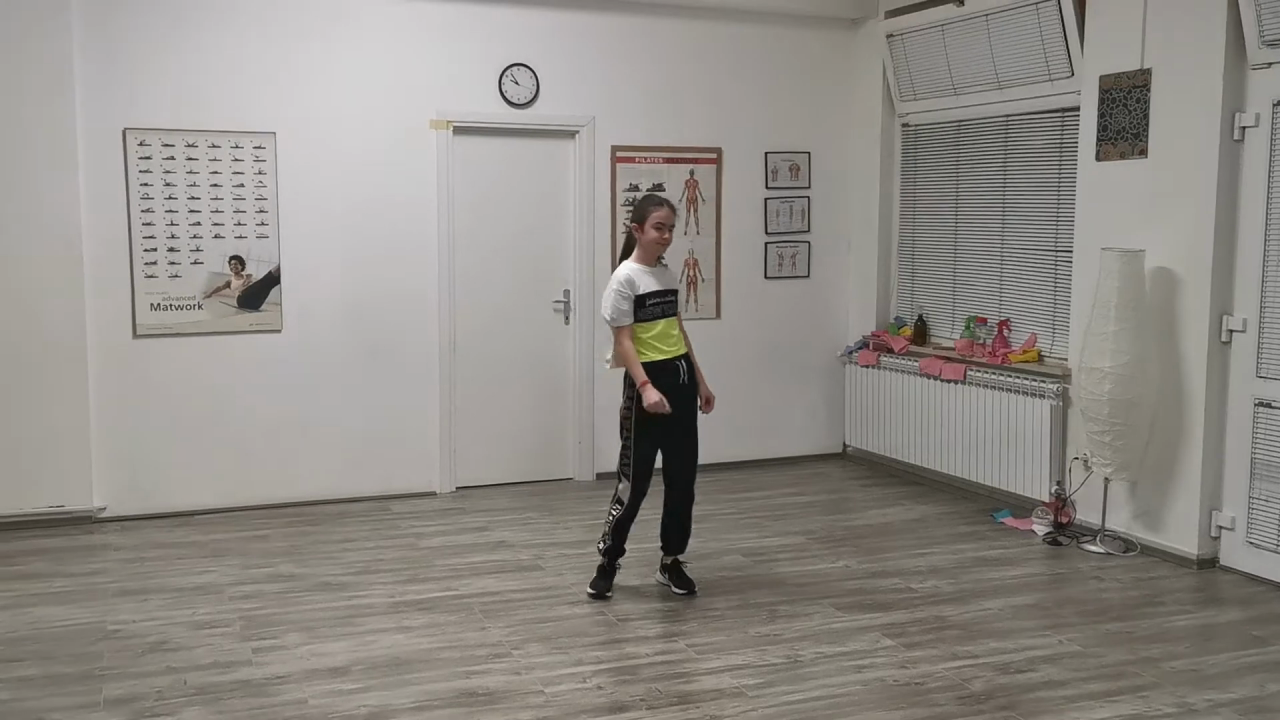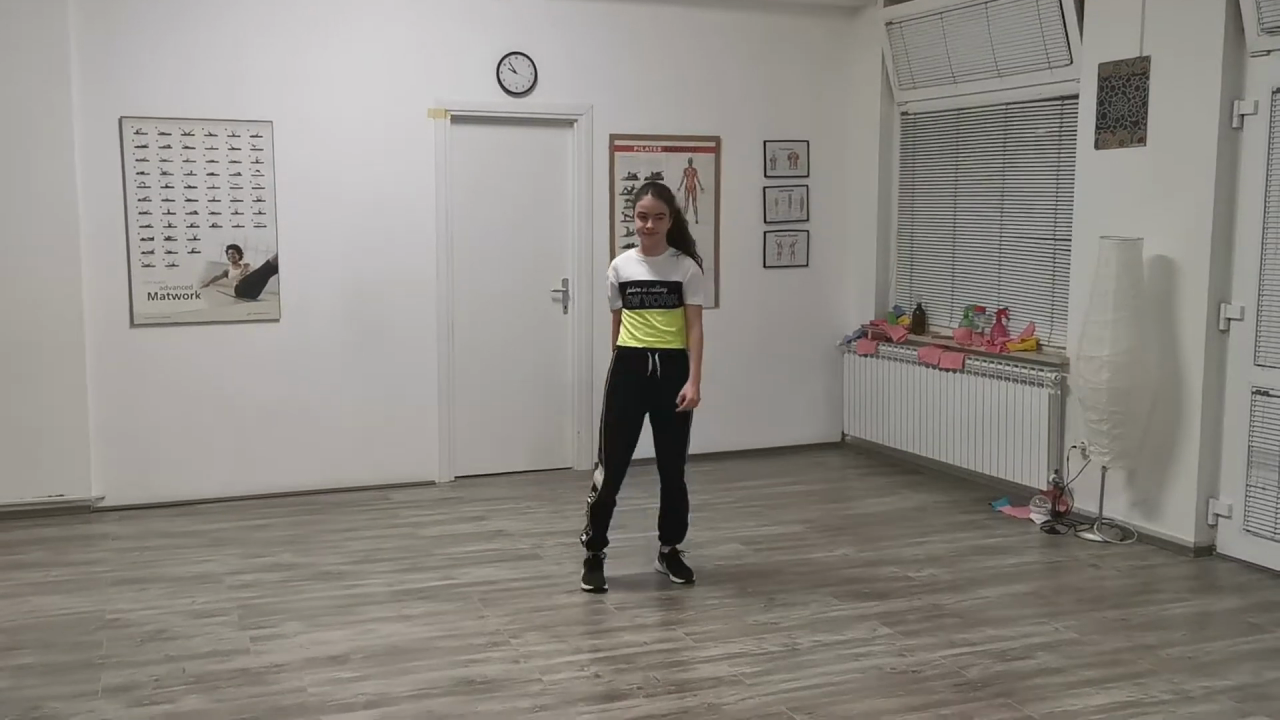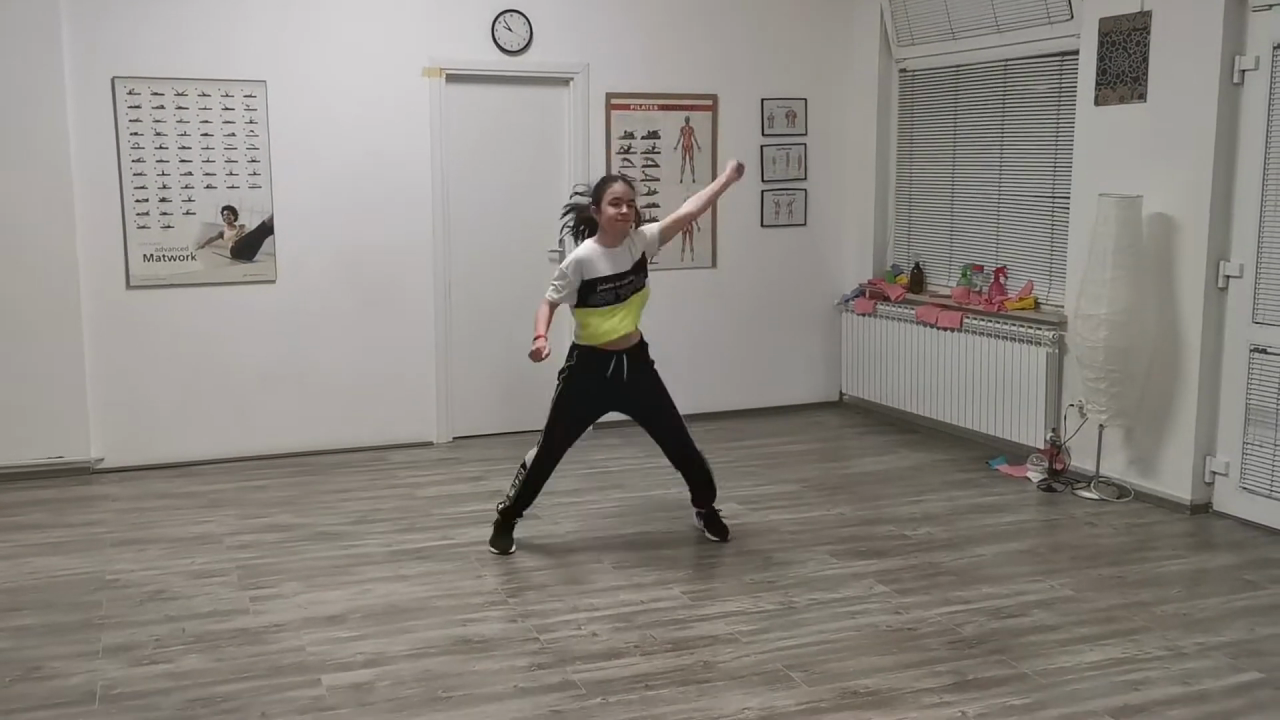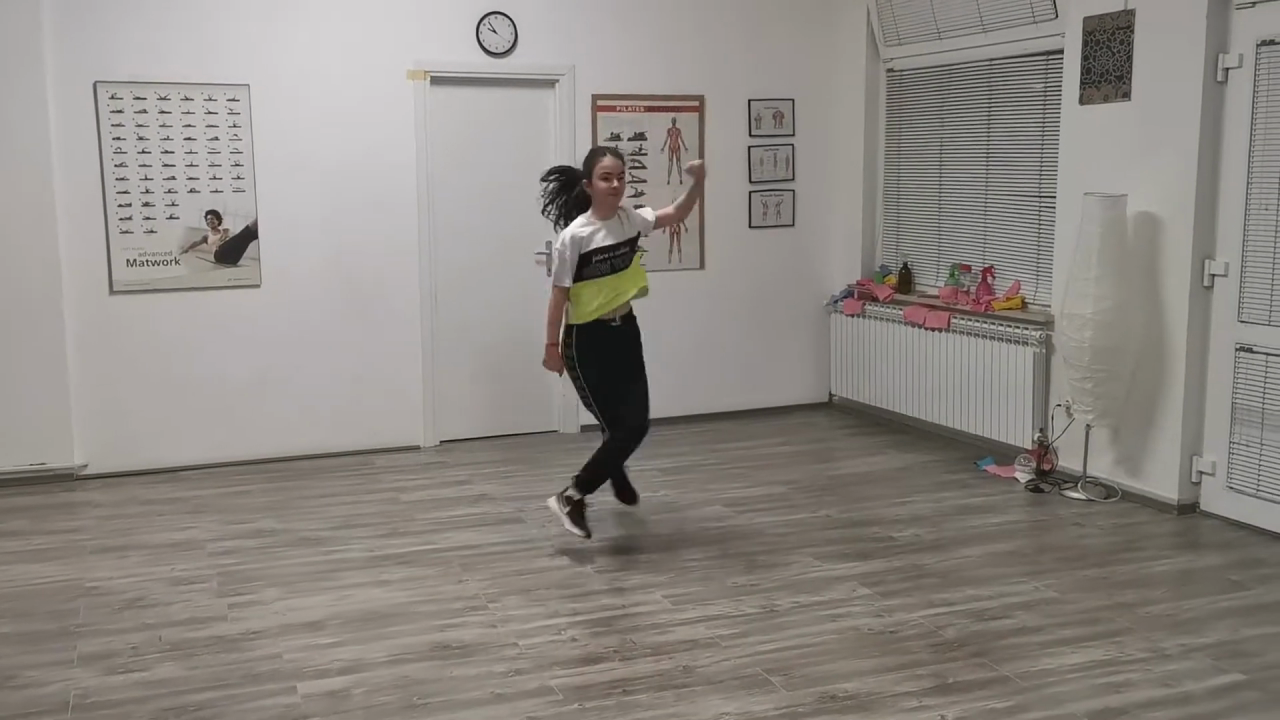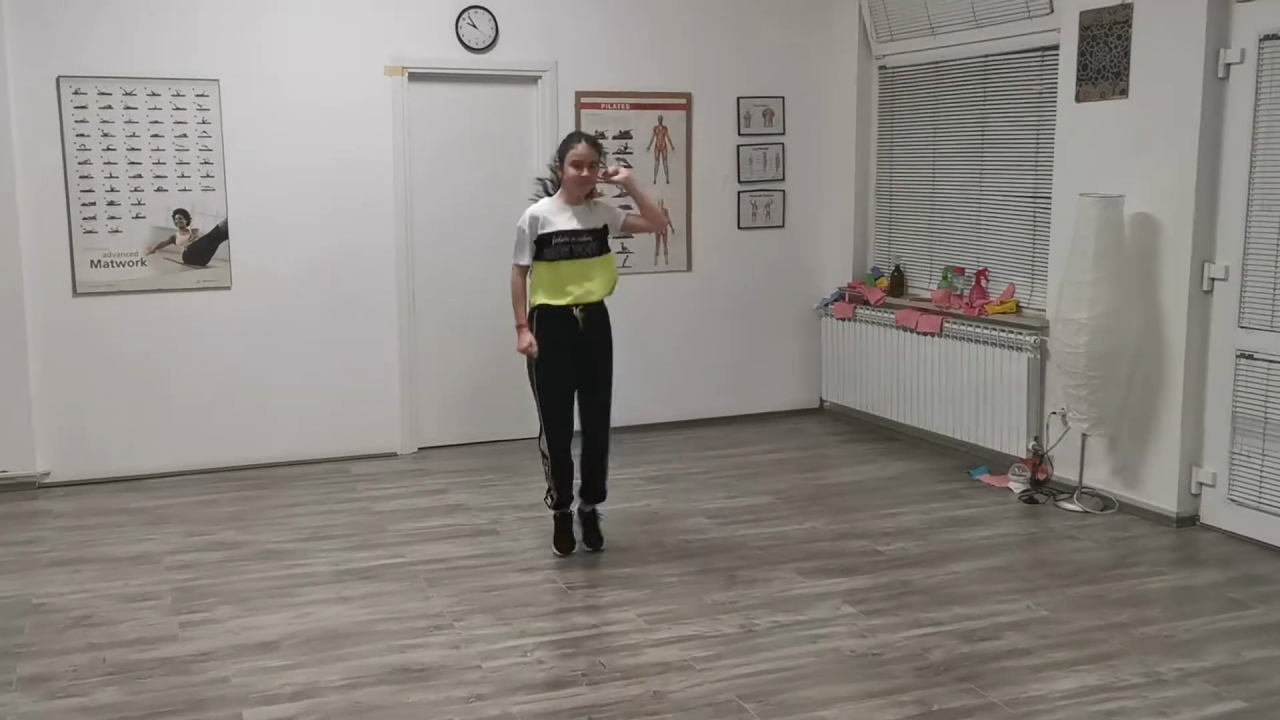
dt=1s
person 1, frame 1
left shoulder: (668, 275)
right shoulder: (624, 279)
right elbow: (624, 341)
left wrist: (700, 381)
right wrist: (645, 387)
left hip: (681, 378)
right hip: (646, 381)
left knee: (683, 475)
right knee: (635, 477)
left ankle: (671, 560)
right ankle: (607, 561)
person 1, frame 2
left shoulder: (686, 267)
right shoulder: (620, 266)
left elbow: (694, 326)
right elbow: (618, 323)
left wrist: (694, 380)
right wrist: (616, 368)
left hip: (671, 368)
right hip: (628, 367)
left knee: (672, 465)
right knee: (611, 463)
left ankle: (669, 550)
right ankle: (594, 553)
person 1, frame 3
left shoulder: (642, 240)
right shoulder: (579, 261)
left elbow: (687, 214)
right elbow: (548, 304)
left wrist: (726, 179)
right wrist: (540, 339)
left hip: (635, 364)
right hip: (588, 366)
left knee: (679, 444)
right knee: (549, 450)
left ankle: (705, 507)
right ankle: (507, 518)
person 1, frame 4
left shoulder: (632, 218)
right shoulder: (574, 236)
left elbow: (681, 213)
right elbow: (561, 294)
left wrist: (697, 182)
right wrist: (551, 346)
left hip: (624, 333)
right hip: (586, 338)
left knee: (632, 424)
right knee: (620, 425)
left ankle: (573, 496)
person 1, frame 5
left shoulder: (603, 213)
right shoulder: (537, 217)
left elbow: (655, 222)
right elbow: (519, 275)
left wrist: (631, 186)
right wrist: (523, 328)
left hip: (593, 323)
right hip: (551, 325)
left knee: (597, 426)
right knee: (556, 429)
left ankle: (589, 506)
right ankle: (561, 510)
